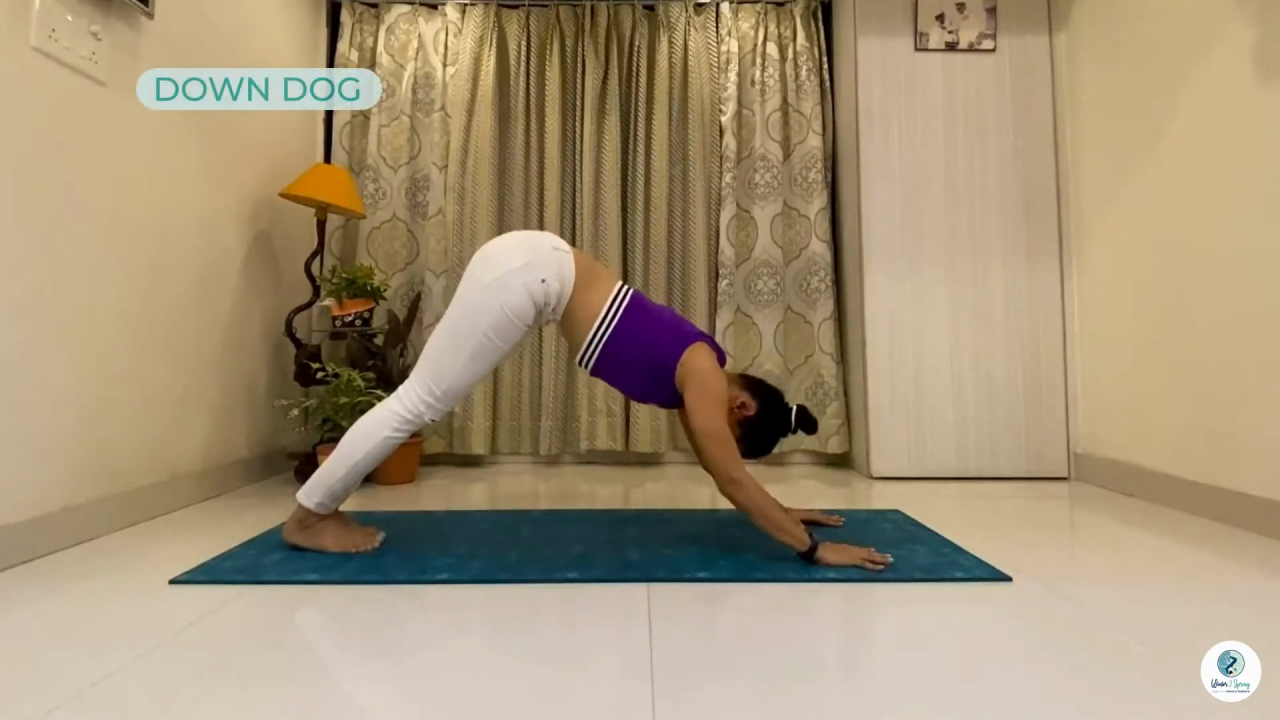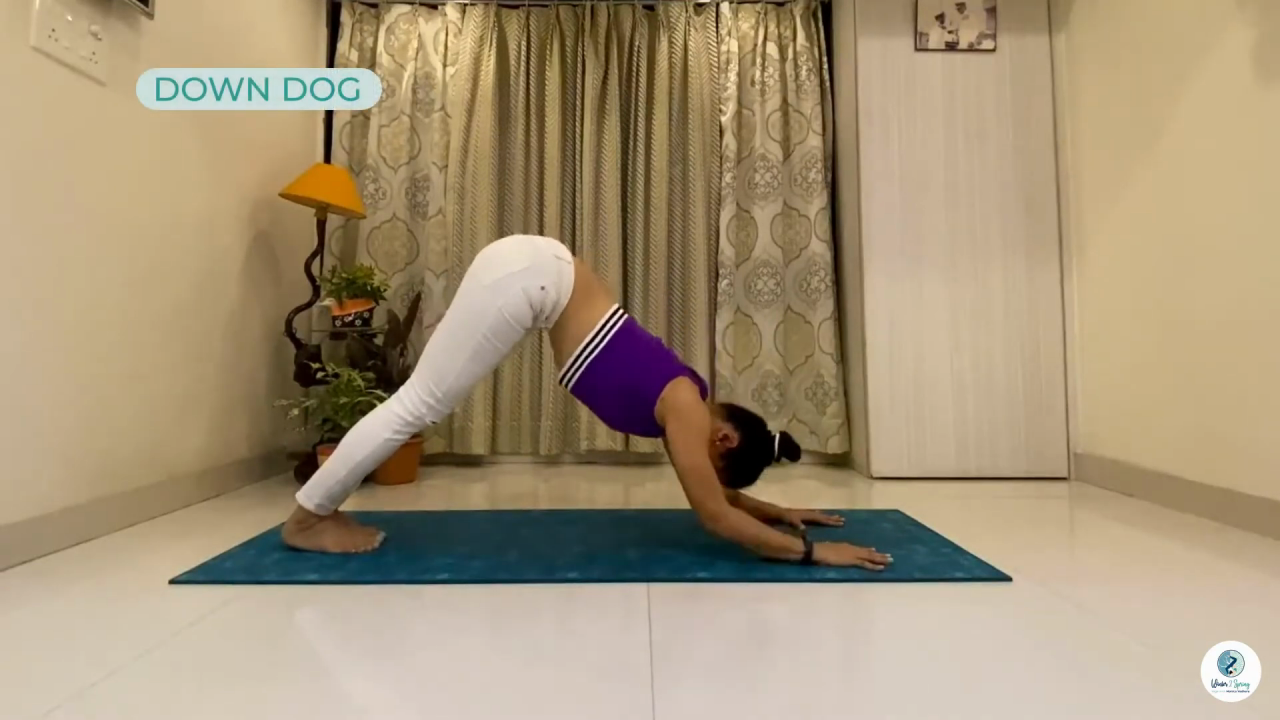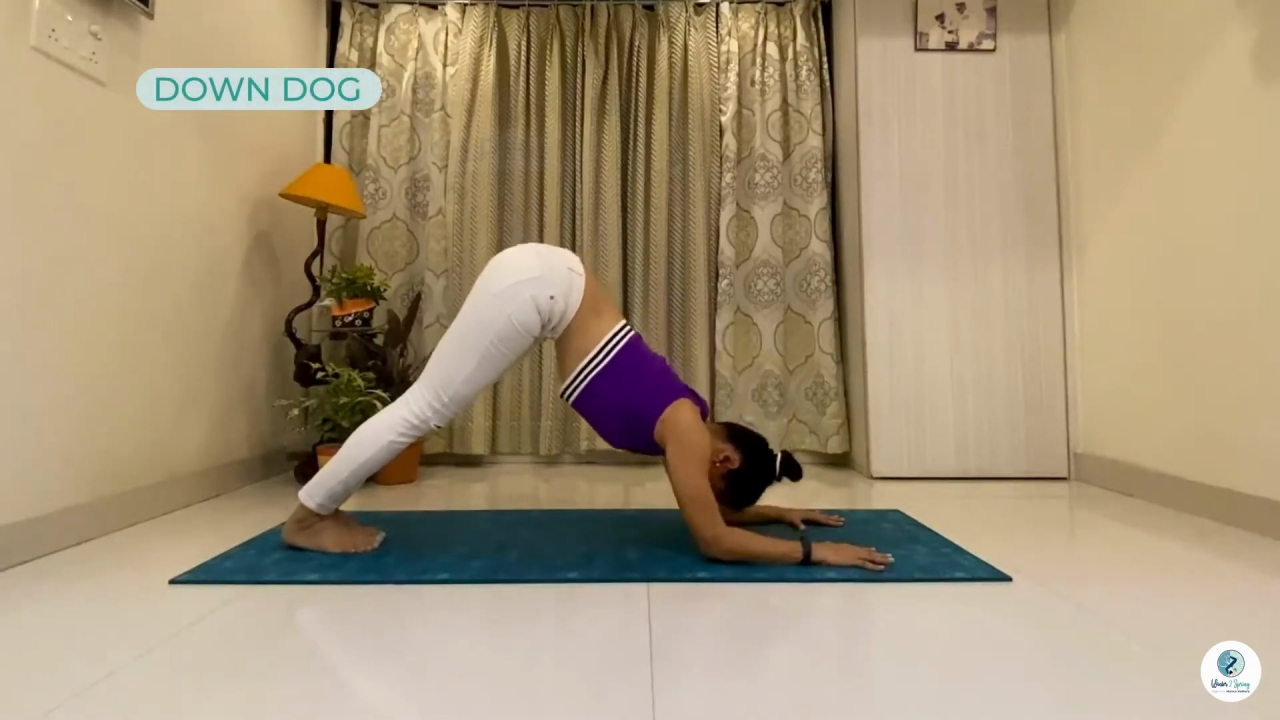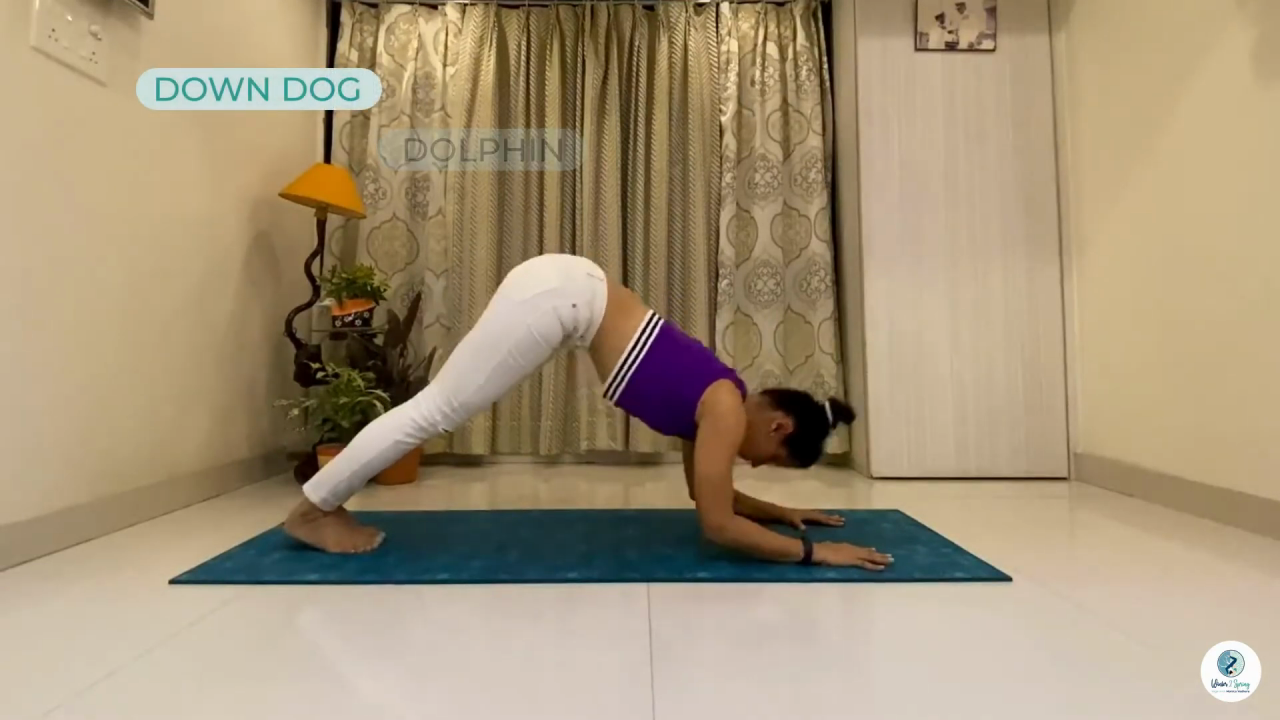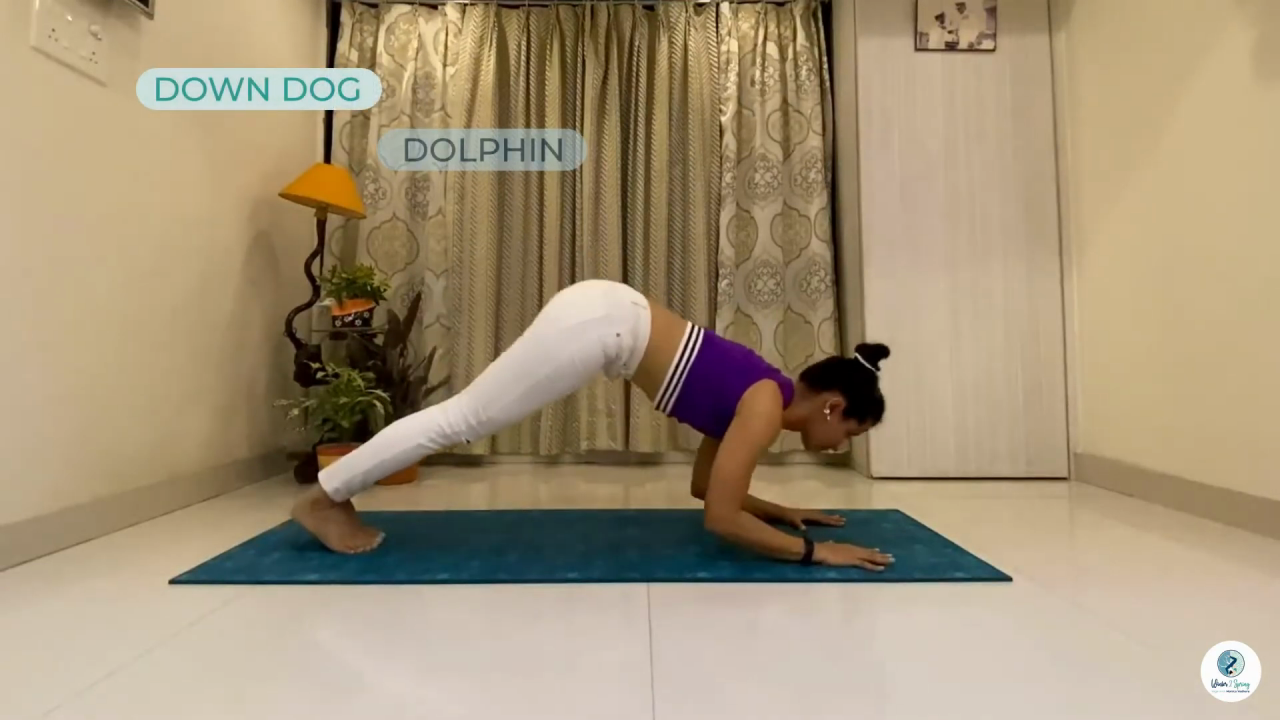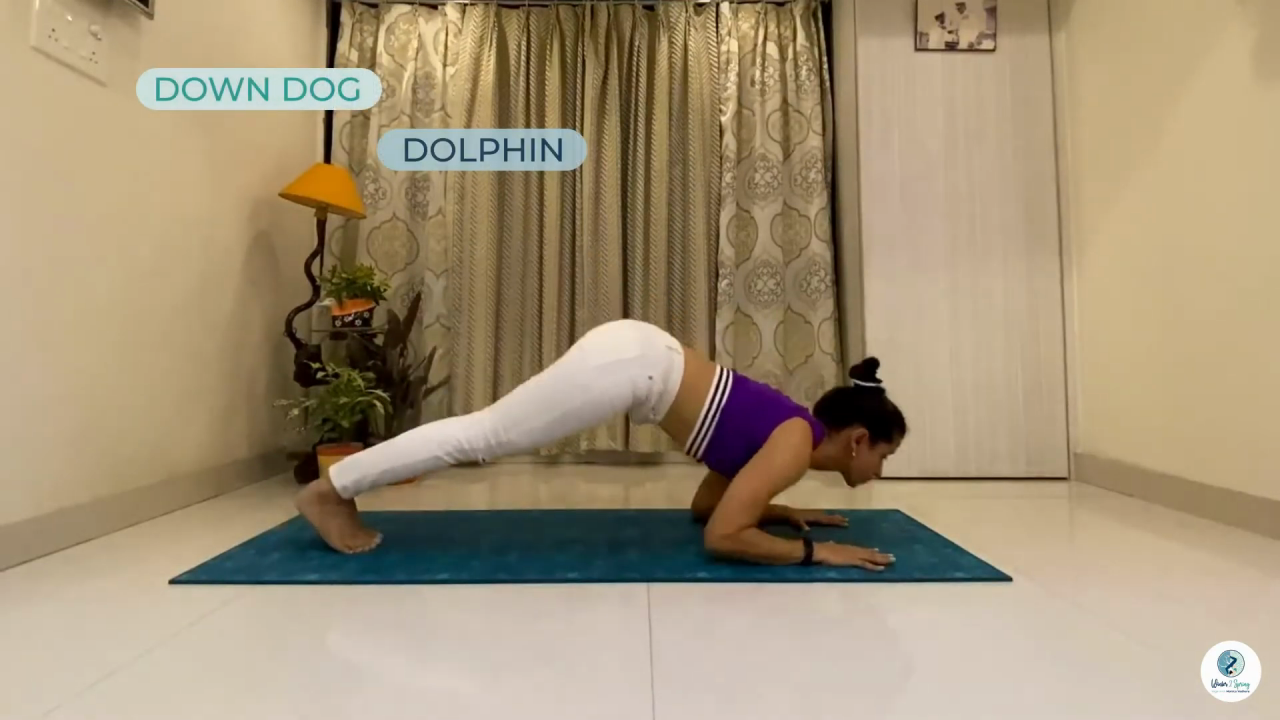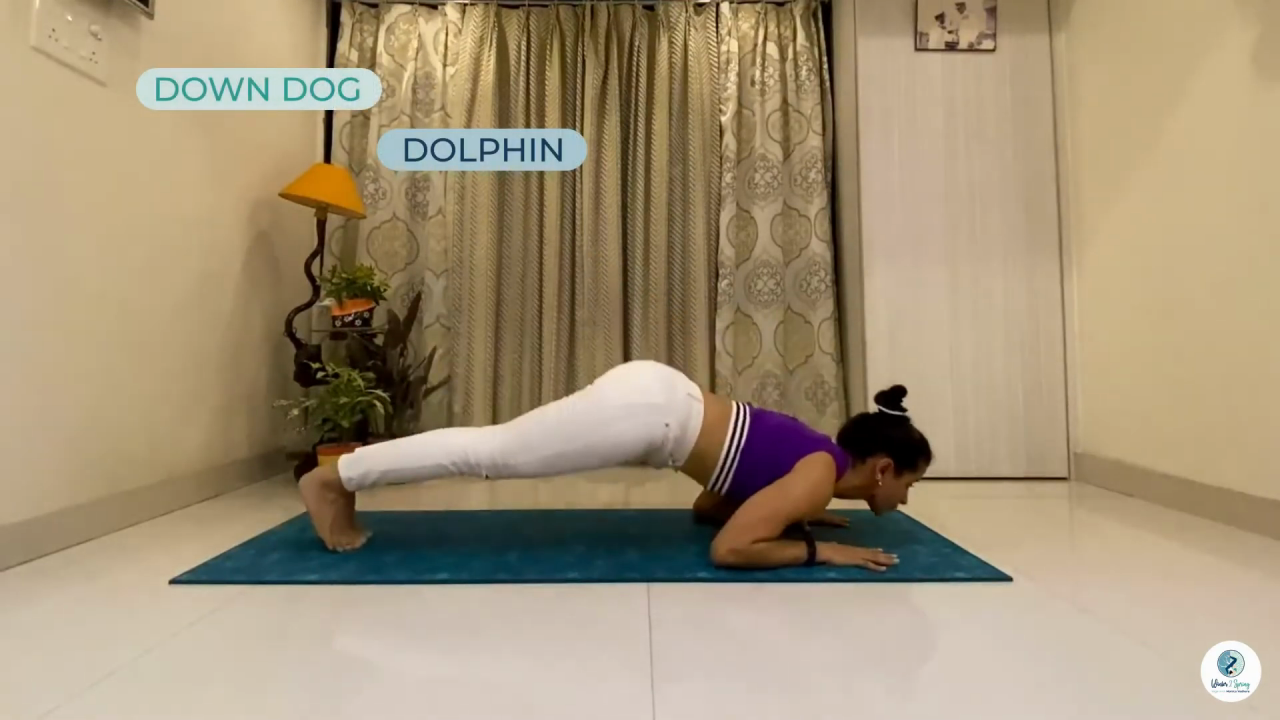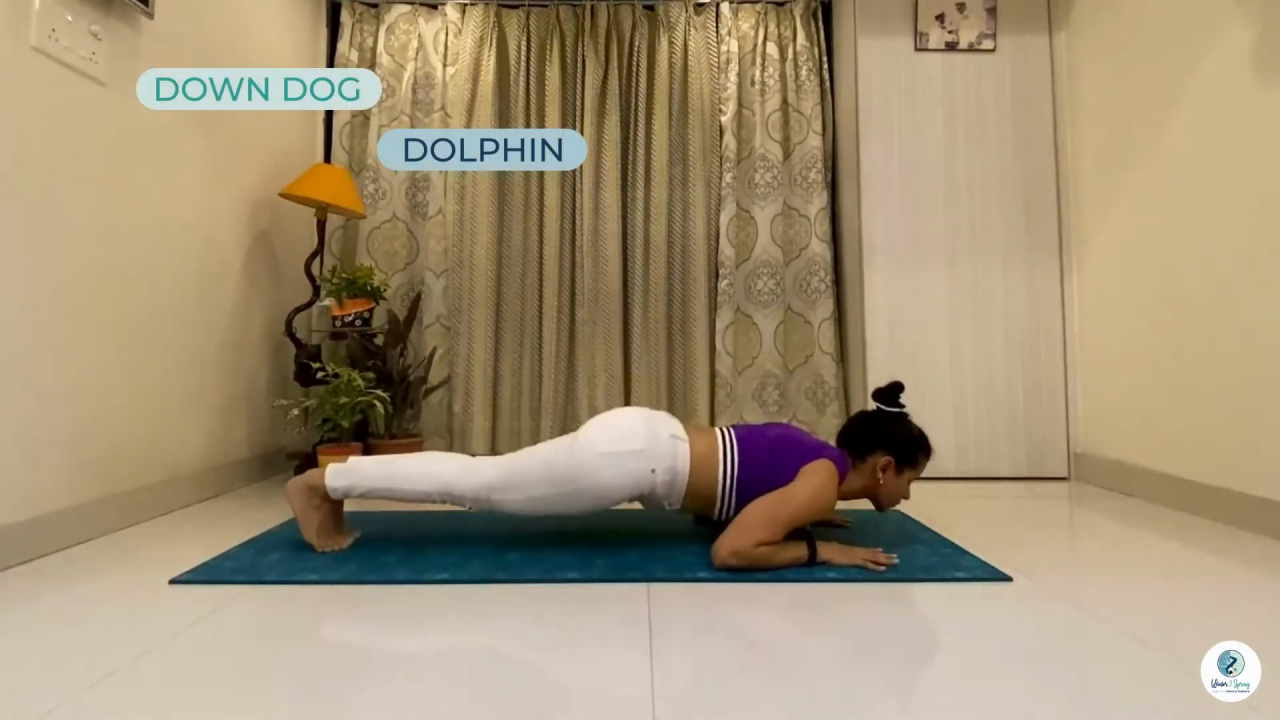
dt=0.2s
person 1, frame 1
left shoulder: (697, 372)
right shoulder: (701, 377)
left elbow: (725, 472)
right elbow: (731, 479)
left wrist: (781, 510)
right wrist: (813, 548)
left hip: (537, 264)
right hip: (528, 271)
left knee: (421, 401)
right knee: (421, 402)
left ankle: (324, 506)
right ankle: (309, 515)
person 1, frame 2
left shoulder: (682, 404)
right shoulder: (684, 410)
left elbow: (714, 491)
right elbow: (716, 517)
left wrist: (776, 510)
right wrist: (812, 551)
left hip: (537, 268)
right hip: (527, 275)
left knee: (421, 404)
right knee: (421, 404)
left ankle: (322, 506)
right ankle: (308, 516)
person 1, frame 3
left shoulder: (681, 422)
right shoulder: (685, 429)
left elbow: (703, 503)
right elbow: (713, 538)
left wrist: (775, 512)
right wrist: (811, 552)
left hip: (546, 276)
right hip: (537, 283)
left knee: (426, 407)
right knee: (427, 407)
left ankle: (324, 505)
right ankle: (309, 515)
person 1, frame 4
left shoulder: (716, 401)
right shoulder: (728, 407)
left elbow: (707, 490)
right elbow: (718, 526)
left wrist: (778, 511)
right wrist: (810, 550)
left hip: (569, 288)
right hip: (559, 293)
left knee: (442, 407)
right knee: (441, 407)
left ankle: (327, 504)
right ankle: (313, 508)
person 1, frame 5
left shoulder: (755, 397)
right shoulder: (769, 404)
left elbow: (707, 488)
right elbow: (722, 517)
left wrist: (781, 511)
right wrist: (813, 549)
left hip: (608, 312)
right hip: (599, 320)
left knee: (467, 416)
right knee: (467, 417)
left ankle: (336, 495)
right ankle: (324, 496)
person 1, frame 6
left shoulder: (785, 432)
right shoulder: (798, 444)
left elbow: (706, 504)
right elbow: (723, 537)
left wrist: (787, 513)
right wrist: (814, 550)
left hip: (634, 351)
right hip: (630, 361)
left knee: (483, 433)
right knee: (483, 436)
left ankle: (342, 488)
right ankle: (331, 489)
person 1, frame 7
left shoulder: (812, 453)
right shoulder: (822, 478)
left elbow: (710, 506)
right elbow: (729, 549)
left wrist: (795, 517)
right wrist: (816, 548)
left hip: (652, 393)
right hip: (647, 407)
left knee: (489, 448)
right knee: (489, 452)
left ankle: (343, 476)
right ankle: (335, 477)
person 1, frame 8
left shoulder: (810, 456)
right shoulder: (824, 484)
left elbow: (732, 509)
right elbow: (732, 551)
left wrist: (799, 520)
right wrist: (819, 549)
left hip: (644, 434)
right hip: (637, 454)
left knee: (480, 478)
right knee: (478, 484)
left ankle: (334, 483)
right ankle: (323, 483)
